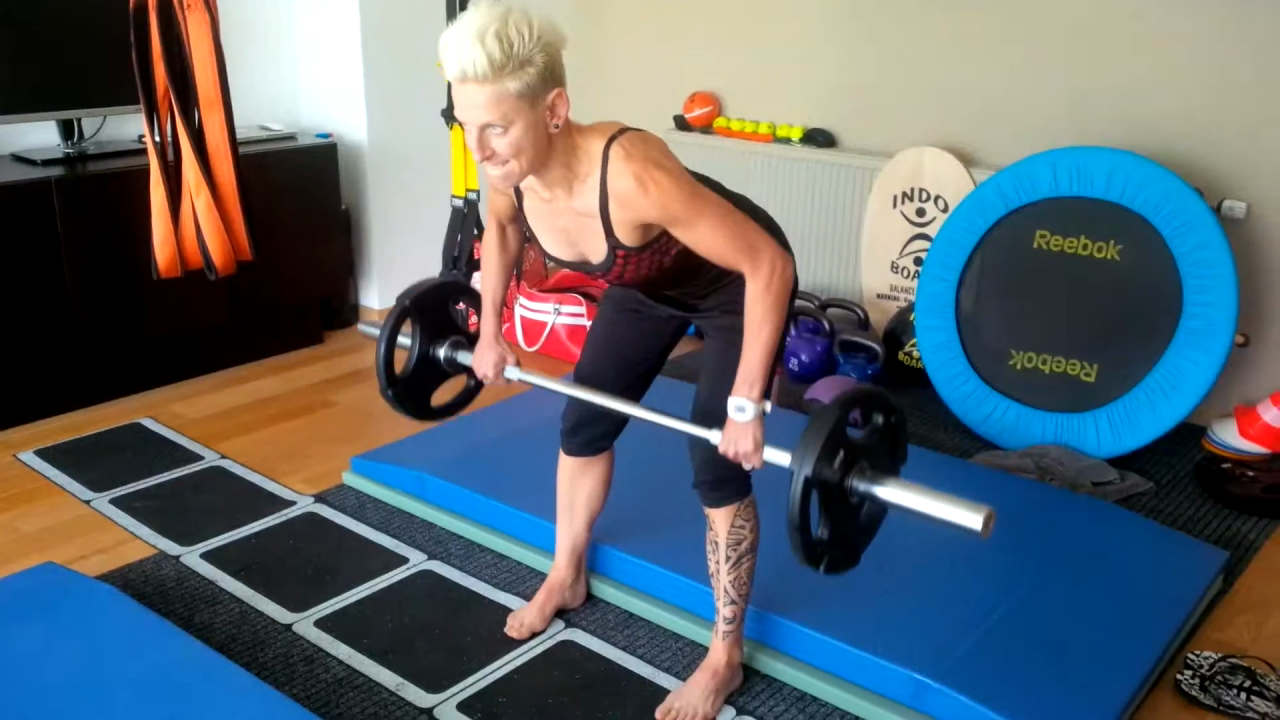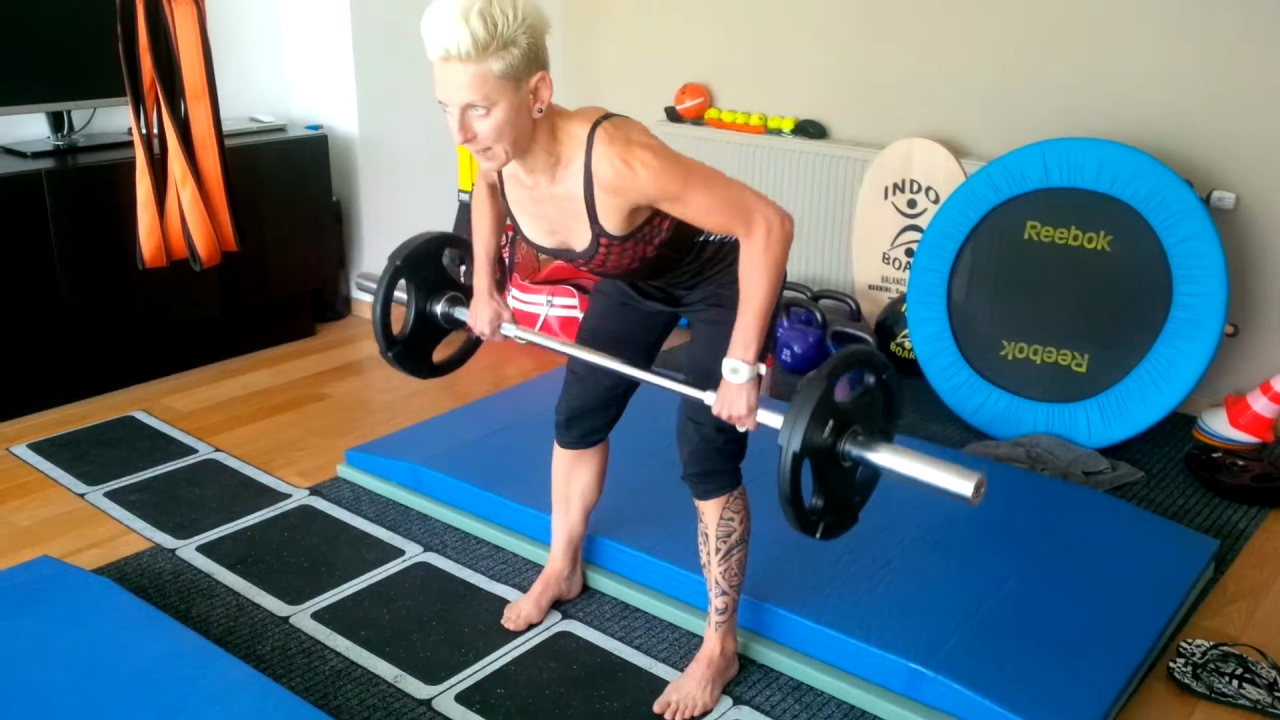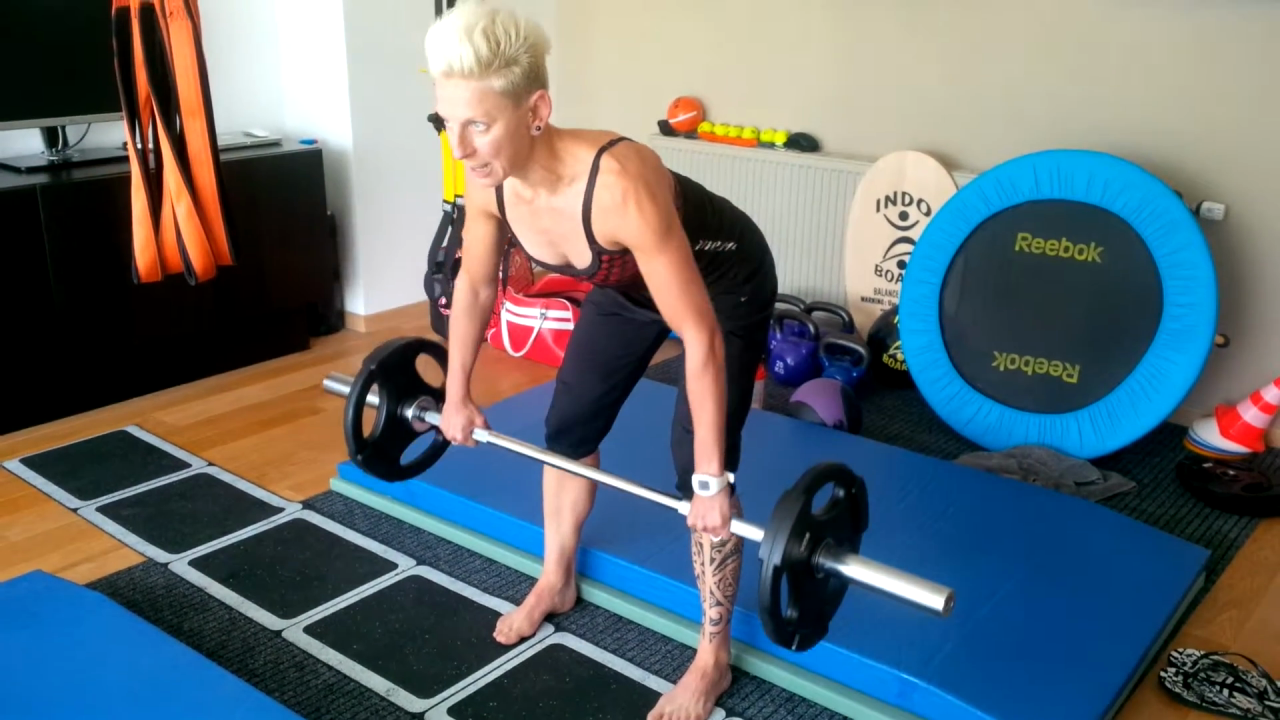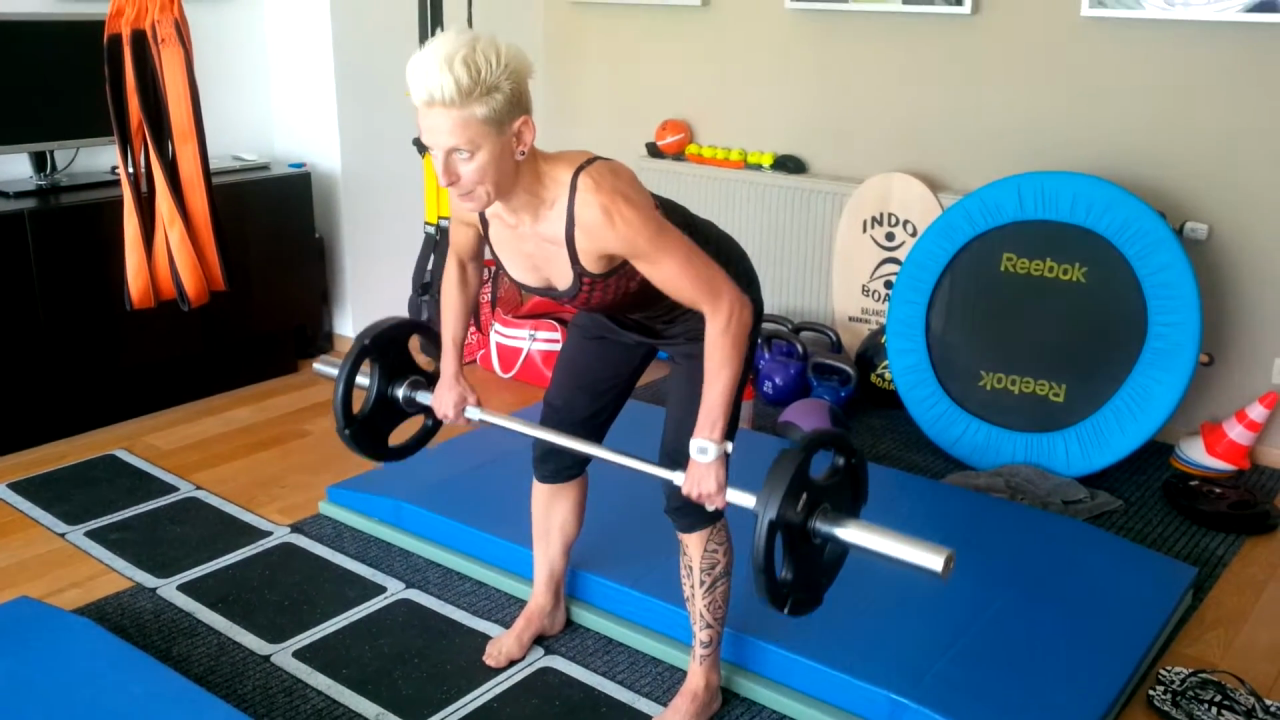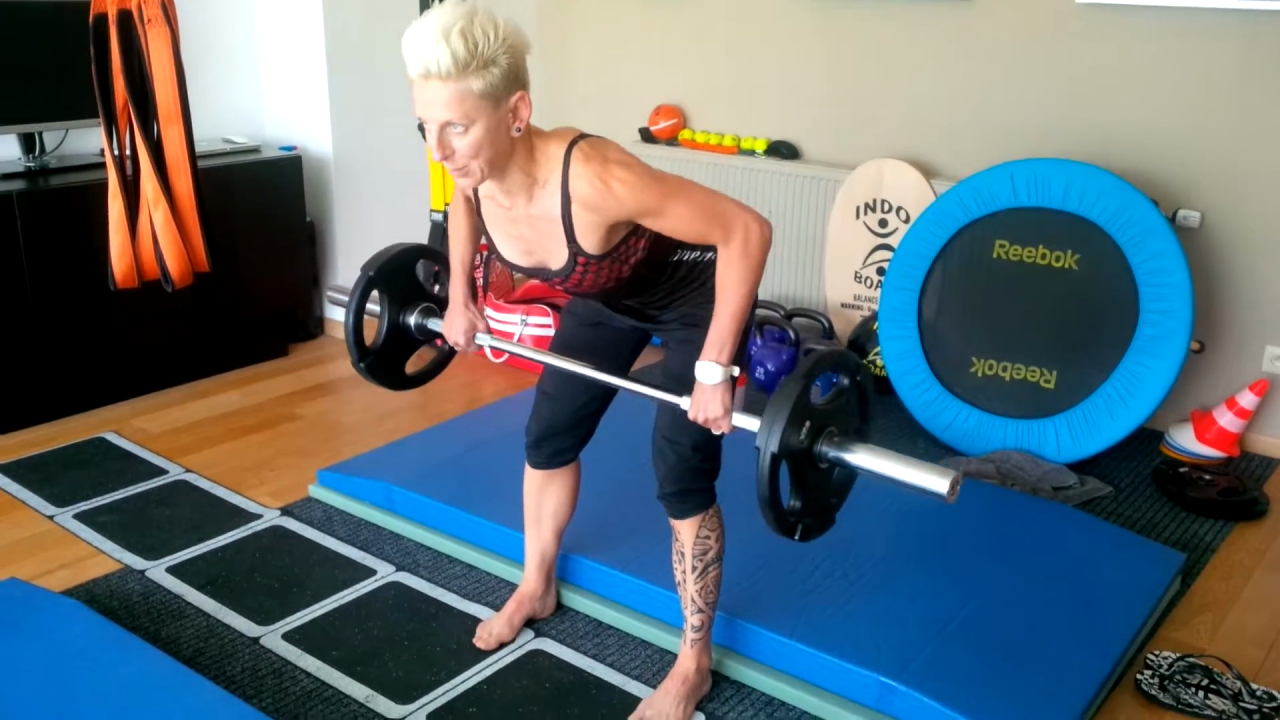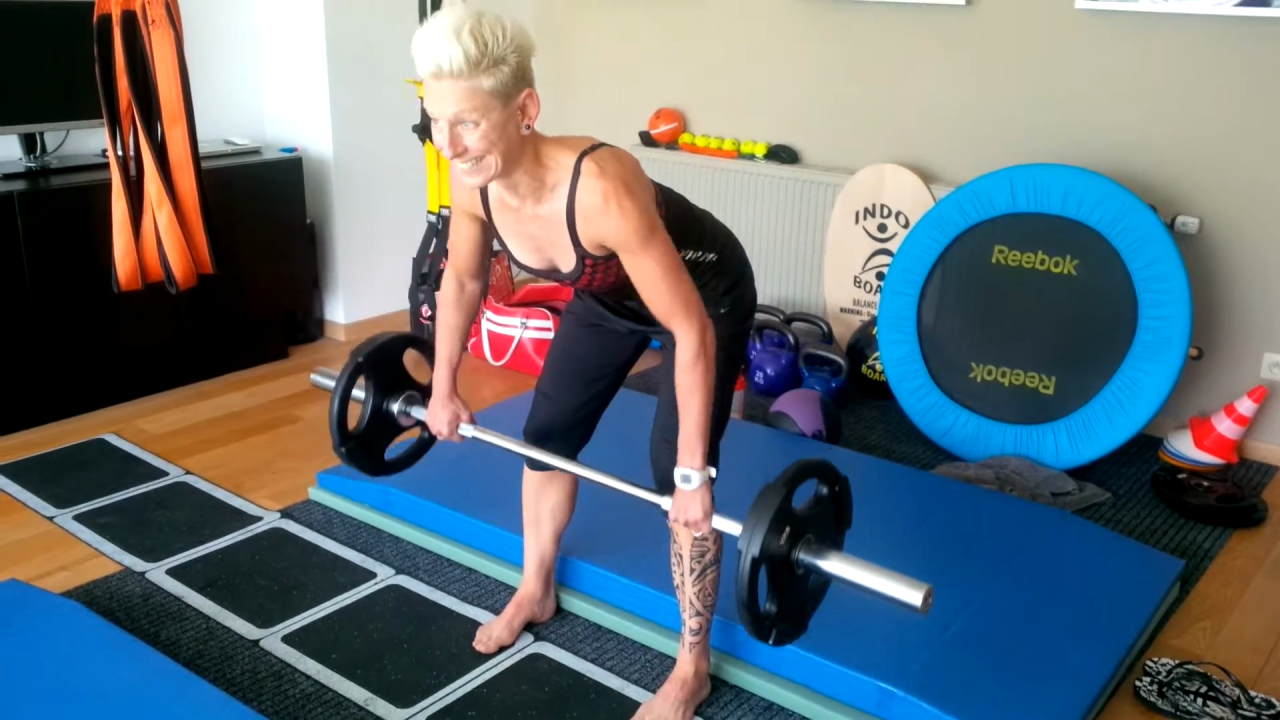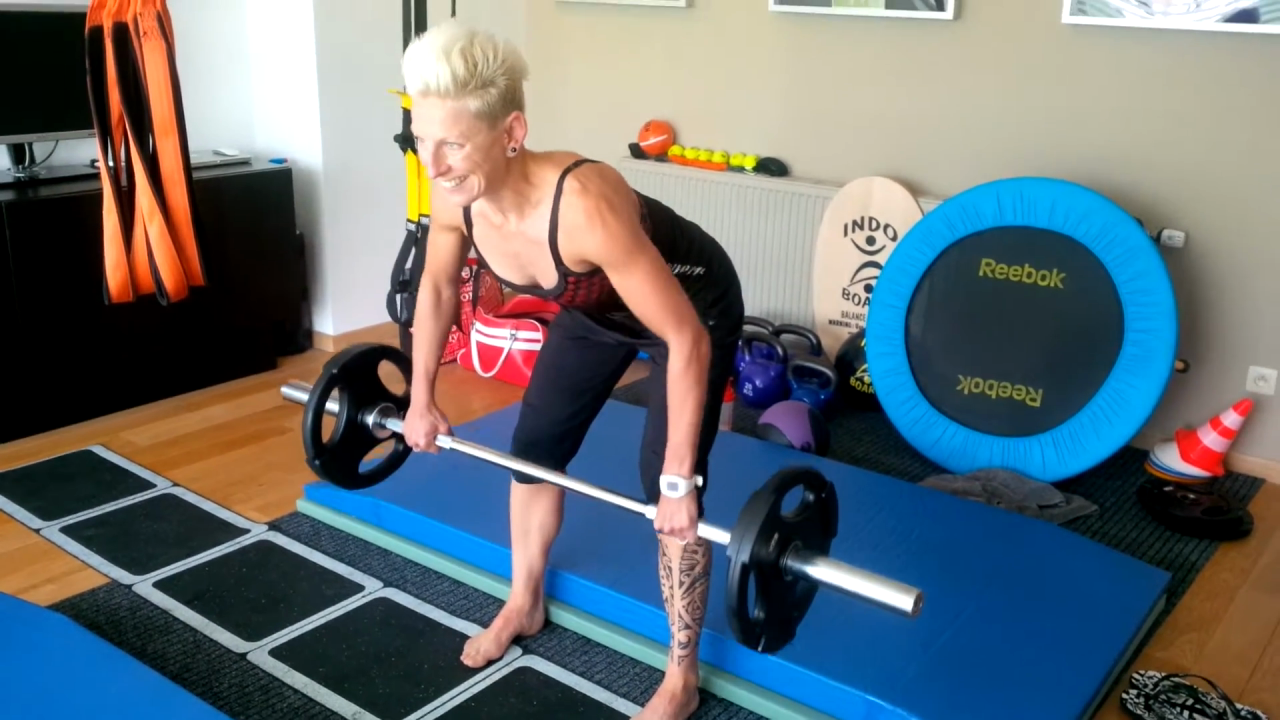
dt=0.7s
person 1, frame 1
left shoulder: (631, 173)
right shoulder: (509, 171)
left elbow: (769, 267)
right elbow: (502, 233)
left wrist: (746, 405)
right wrist: (489, 329)
left hip: (739, 273)
right hip: (648, 282)
left knee: (720, 461)
right knee: (582, 421)
left ankle: (725, 656)
right ankle: (567, 578)
person 1, frame 2
left shoulder: (615, 157)
right shoulder: (497, 153)
left elbow: (767, 227)
left wrist: (741, 367)
right wrist: (485, 286)
left hip: (721, 271)
right hip: (636, 272)
left knee: (707, 449)
right knee: (577, 414)
left ankle: (719, 645)
right ankle: (563, 569)
person 1, frame 3
left shoulder: (619, 186)
right shoulder: (489, 181)
left elbow: (701, 337)
right elbow: (474, 284)
left wrist: (711, 481)
right wrist: (457, 395)
left hip: (725, 281)
right hip: (629, 281)
left knee: (695, 466)
right knee: (567, 427)
left ankle: (713, 657)
right ankle: (555, 582)
person 1, frame 4
left shoulder: (597, 203)
right shoulder: (475, 197)
left elbow: (730, 307)
right elbow: (460, 266)
left wrist: (710, 449)
right wrist: (450, 371)
left hip: (703, 307)
right hip: (615, 307)
left knee: (688, 490)
right knee: (554, 450)
right ankle: (546, 604)
person 1, frame 5
left shoulder: (593, 177)
right shoulder: (471, 170)
left elbow: (747, 231)
left wrist: (714, 370)
right wrist: (460, 298)
left hip: (693, 293)
right hip: (606, 295)
left knee: (680, 475)
right knee: (547, 437)
left ankle: (693, 663)
right ankle: (536, 588)
person 1, frame 6
left shoulder: (602, 189)
right shoulder: (475, 184)
left elbow: (690, 332)
right elbow: (462, 281)
left wrist: (692, 474)
right wrist: (444, 386)
left hip: (705, 290)
right hip: (609, 291)
left knee: (675, 476)
right knee: (546, 435)
right ankle: (535, 592)
person 1, frame 7
left shoulder: (584, 206)
right shoulder: (455, 197)
left elbow: (684, 340)
right elbow: (437, 289)
left wrist: (678, 481)
right wrist: (421, 397)
left hip: (692, 301)
right hip: (597, 303)
left knee: (666, 490)
right knee: (534, 448)
right ankle: (524, 604)
